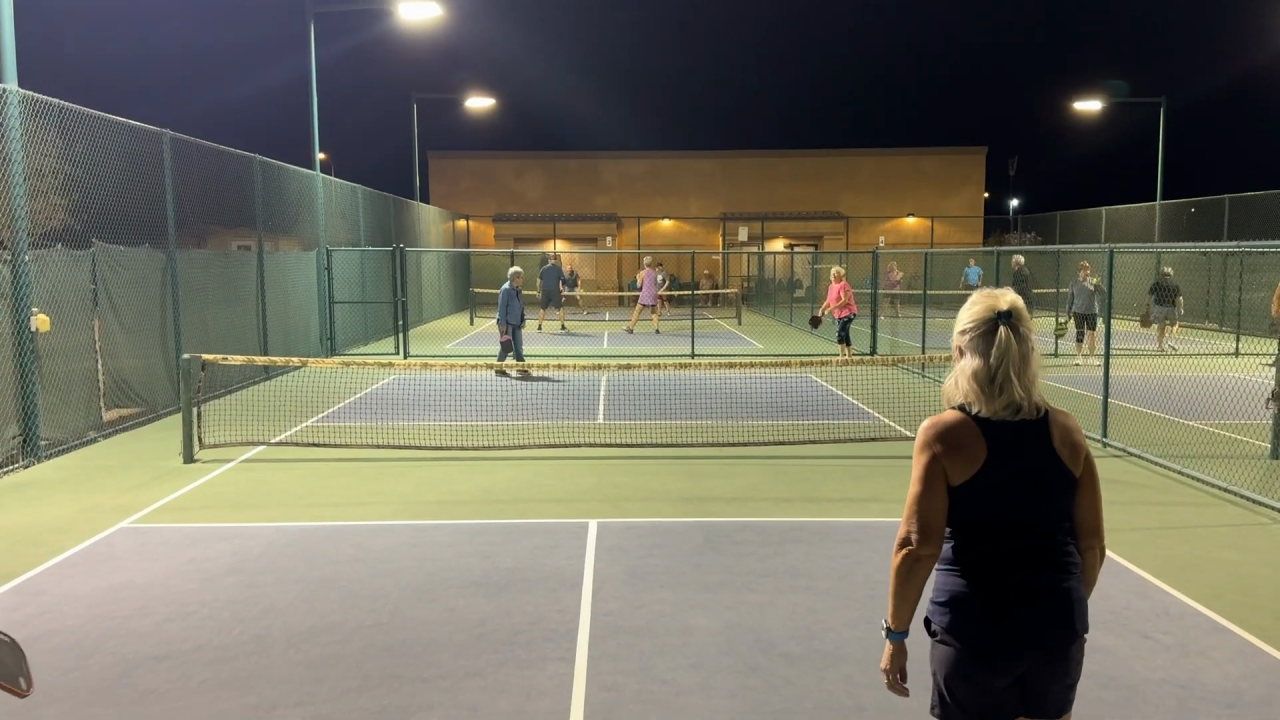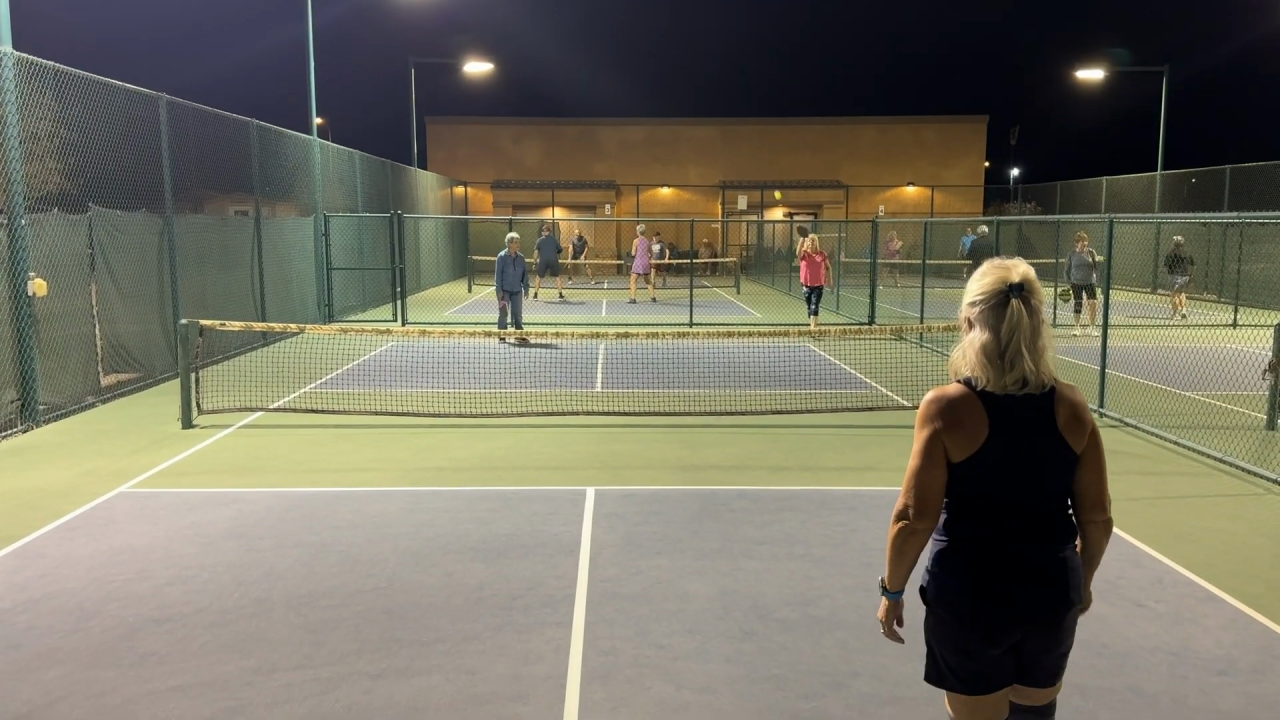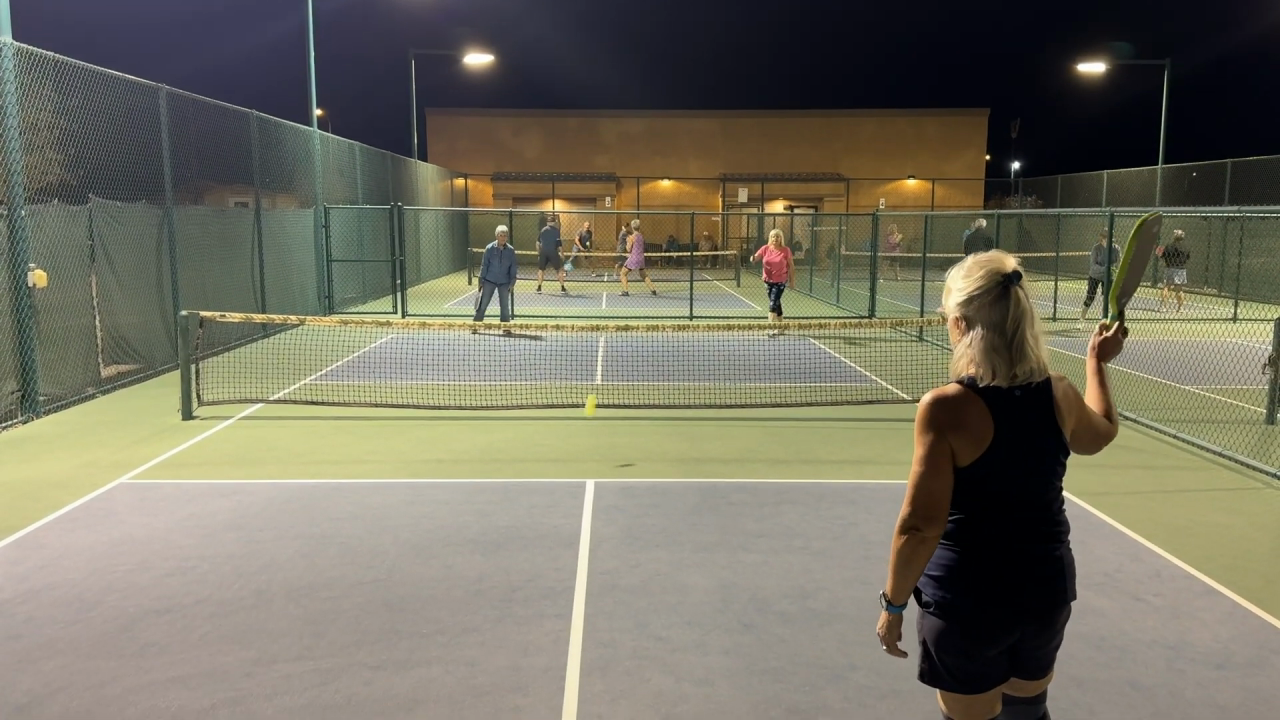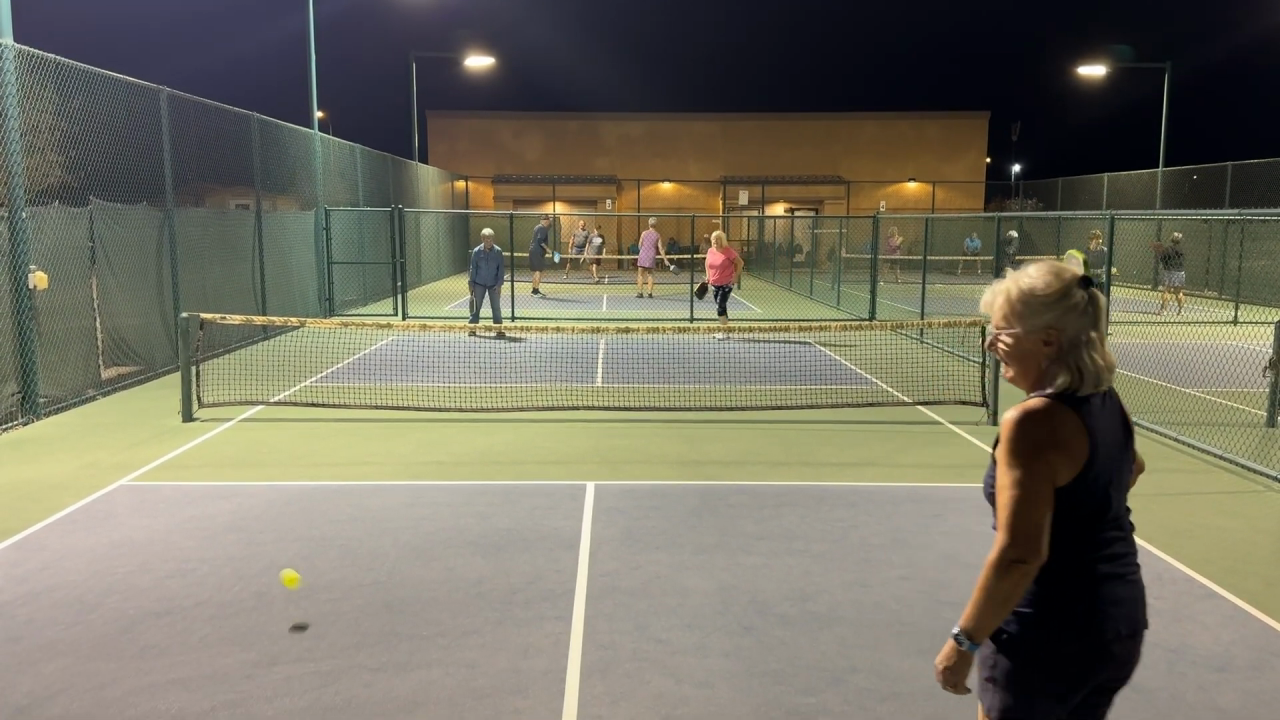
dt=1s
person 1, frame 1
left shoulder: (943, 434)
right shoulder: (1066, 431)
left elbow: (917, 549)
right elbow: (1092, 545)
left wrist: (895, 635)
left hip: (974, 631)
right hip: (1057, 627)
person 1, frame 2
left shoulder: (946, 407)
right shoulder: (1071, 406)
left elbow: (914, 519)
right elbow: (1096, 518)
left wrist: (892, 591)
right wrist: (1082, 581)
left hip: (969, 600)
right hip: (1051, 595)
person 1, frame 3
left shoulder: (946, 406)
right shoulder: (1058, 394)
left elbow: (920, 526)
right elbow: (1100, 433)
left wrist: (892, 604)
right wrist: (1098, 360)
left hip: (966, 598)
right hip: (1047, 588)
person 1, frame 4
left shoulder: (1032, 423)
right shoulder: (1110, 404)
left elbow: (1019, 557)
left wrist: (963, 641)
left hip: (1044, 634)
right hip: (1118, 619)
